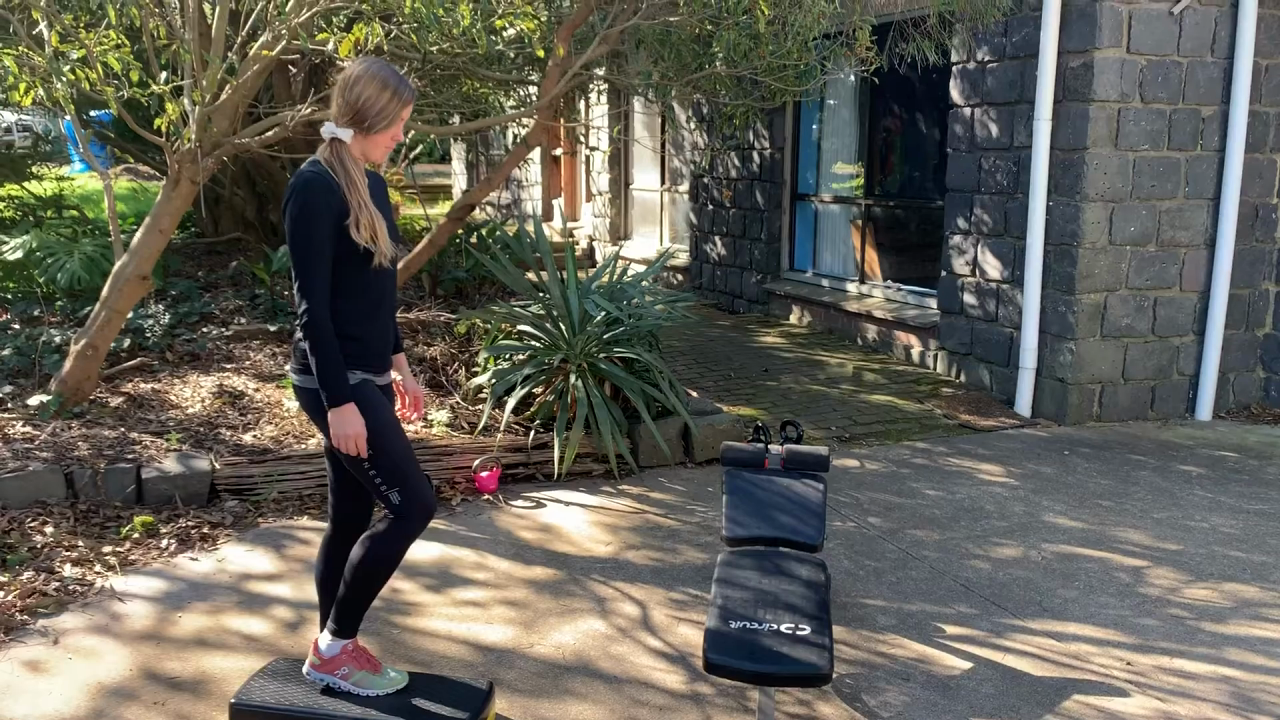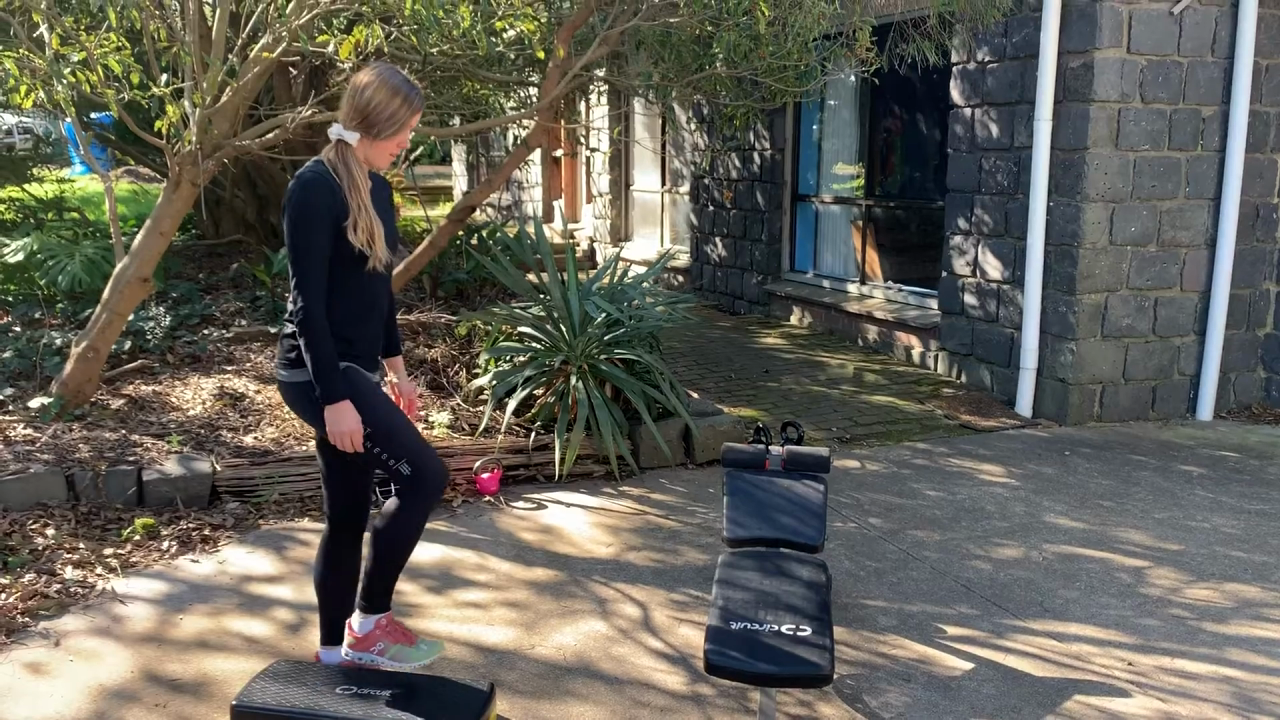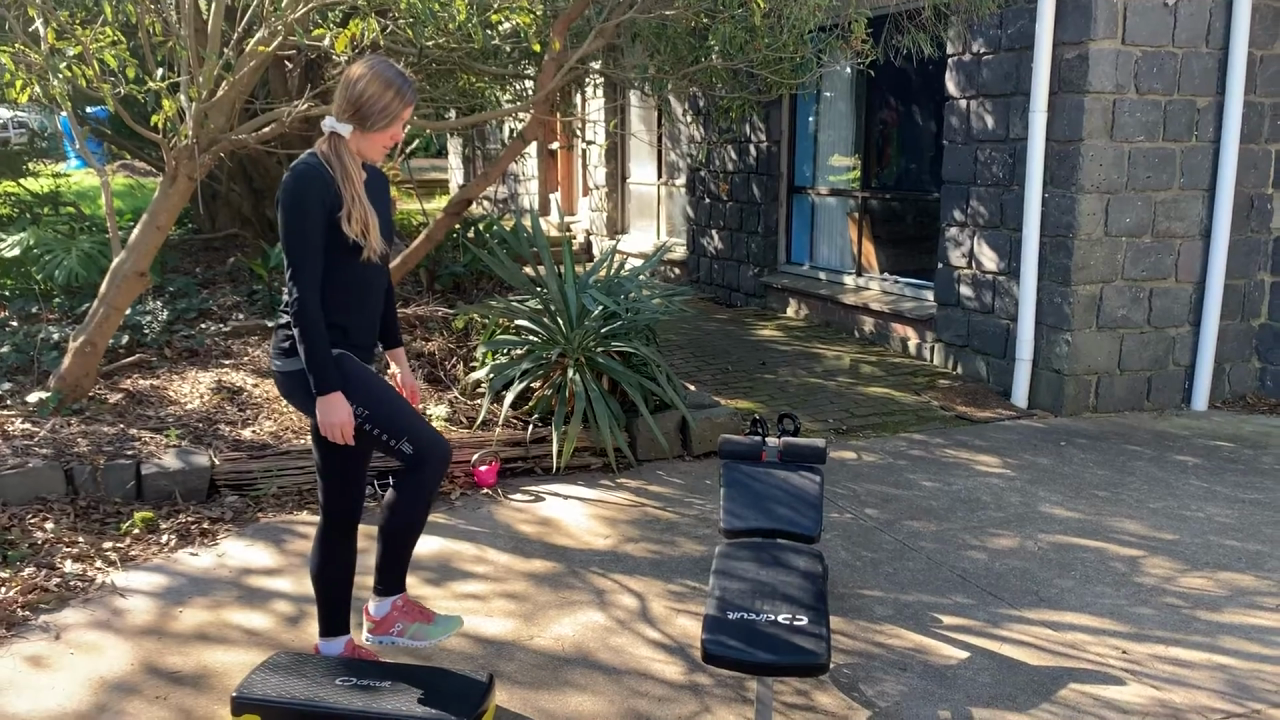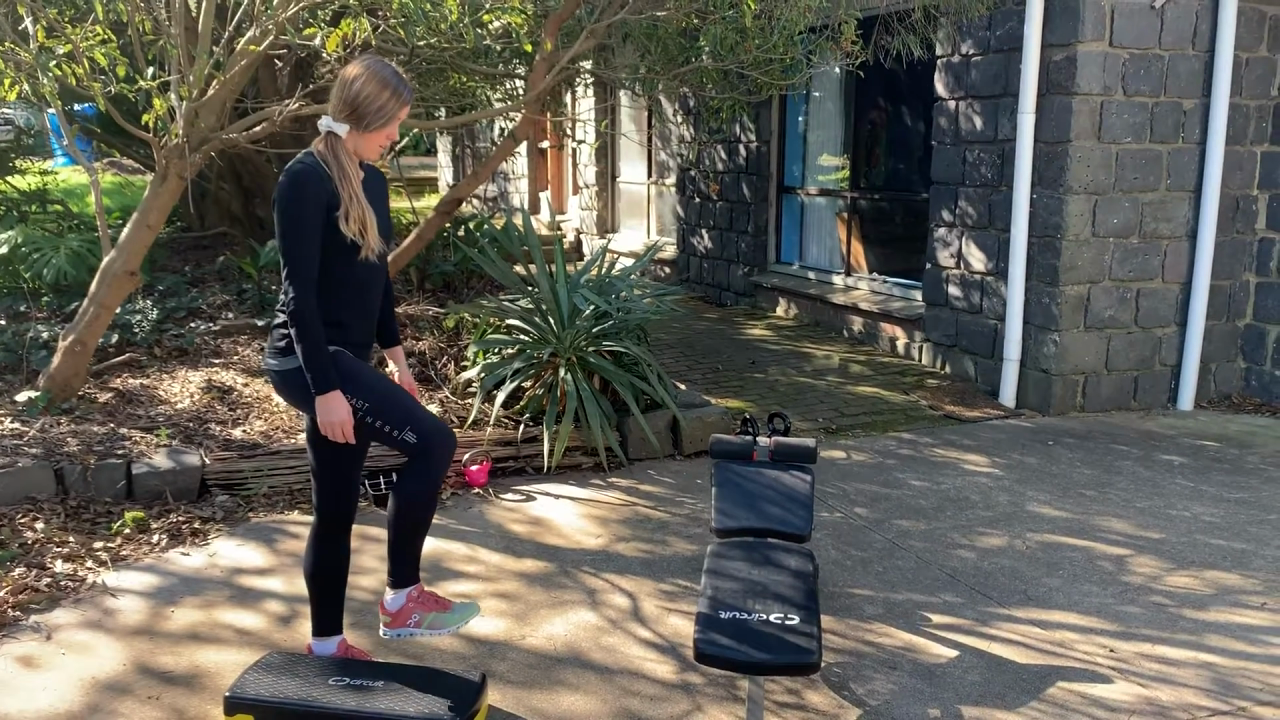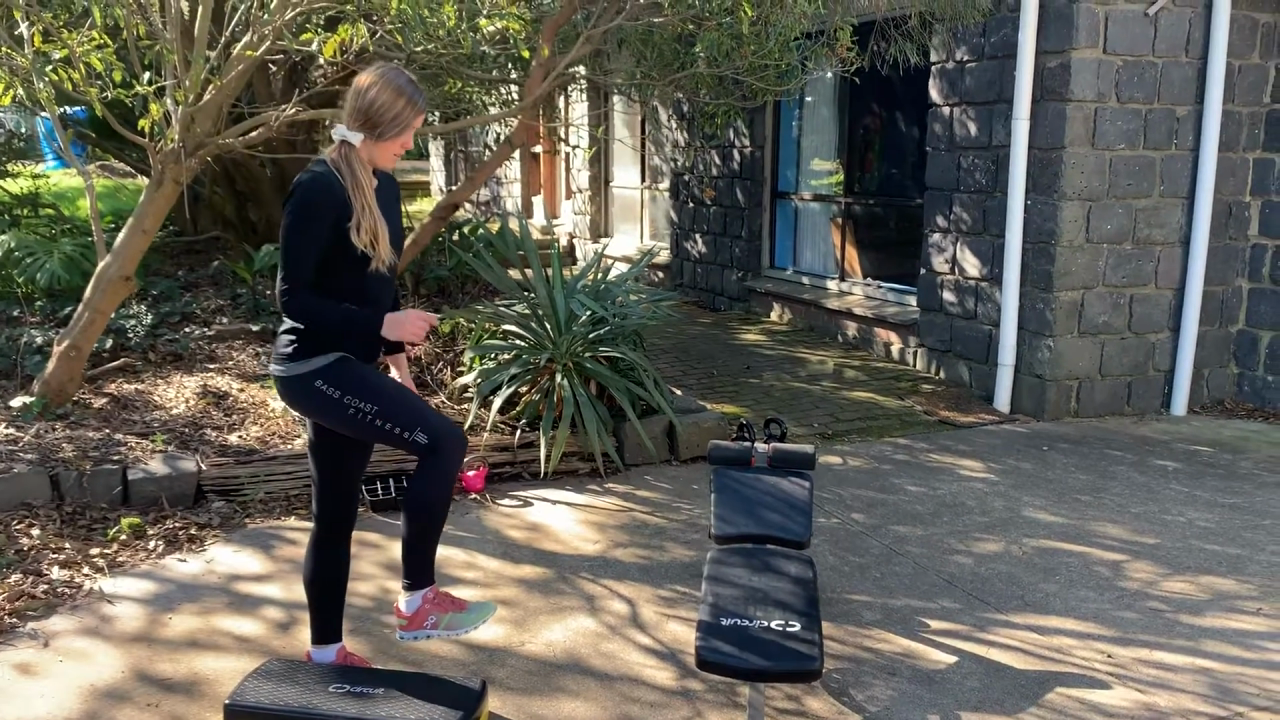
dt=0.4s
person 1, frame 1
left shoulder: (370, 184)
right shoulder: (315, 187)
right elbow: (313, 303)
left wrist: (398, 364)
right wrist: (339, 400)
left hip: (364, 374)
right hip: (334, 378)
left knee: (353, 516)
right knee: (411, 504)
left ankle: (334, 652)
right ankle: (334, 647)
person 1, frame 2
left shoulder: (376, 188)
right shoulder: (315, 187)
right elbow: (308, 301)
left wrist: (395, 365)
right wrist: (335, 397)
left hip: (355, 369)
right hip: (317, 372)
left knee: (348, 515)
right knee: (425, 475)
left ankle: (336, 650)
right ankle: (369, 622)
person 1, frame 3
left shoulder: (373, 181)
right shoulder: (309, 179)
right elbow: (303, 293)
left wrist: (396, 356)
right wrist: (326, 389)
left hip: (349, 360)
right hip: (313, 363)
left knee: (343, 505)
right knee: (428, 453)
left ankle: (335, 642)
right ankle: (388, 606)
person 1, frame 4
left shoulder: (371, 180)
right shoulder: (306, 179)
right elbow: (299, 292)
left wrist: (394, 355)
right wrist: (325, 388)
left hip: (346, 359)
right hip: (308, 361)
left knee: (337, 505)
right knee: (433, 441)
left ankle: (327, 642)
right ankle: (402, 597)
person 1, frame 5
left shoulder: (383, 186)
right shoulder: (319, 189)
right elbow: (293, 298)
left wrist: (396, 360)
right wrist: (383, 326)
left hip: (346, 366)
right hip: (312, 367)
left knee: (337, 511)
right knee: (444, 441)
left ankle: (326, 651)
right ankle: (417, 601)
